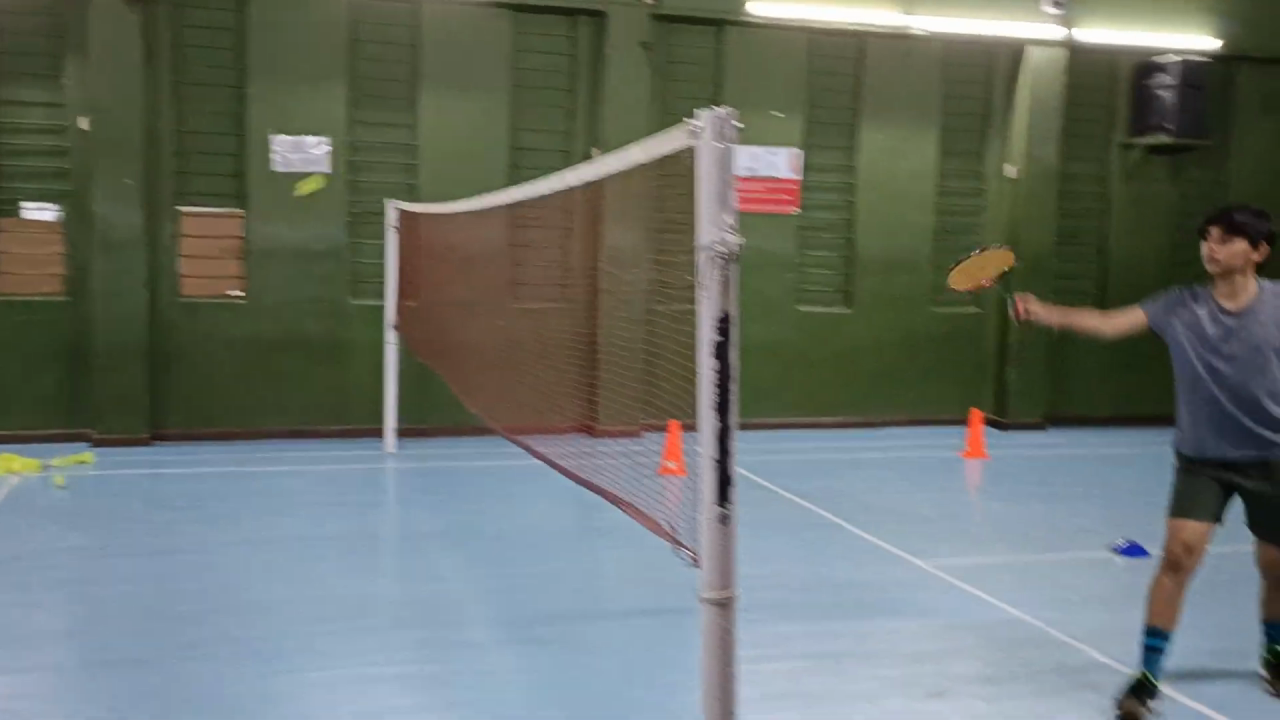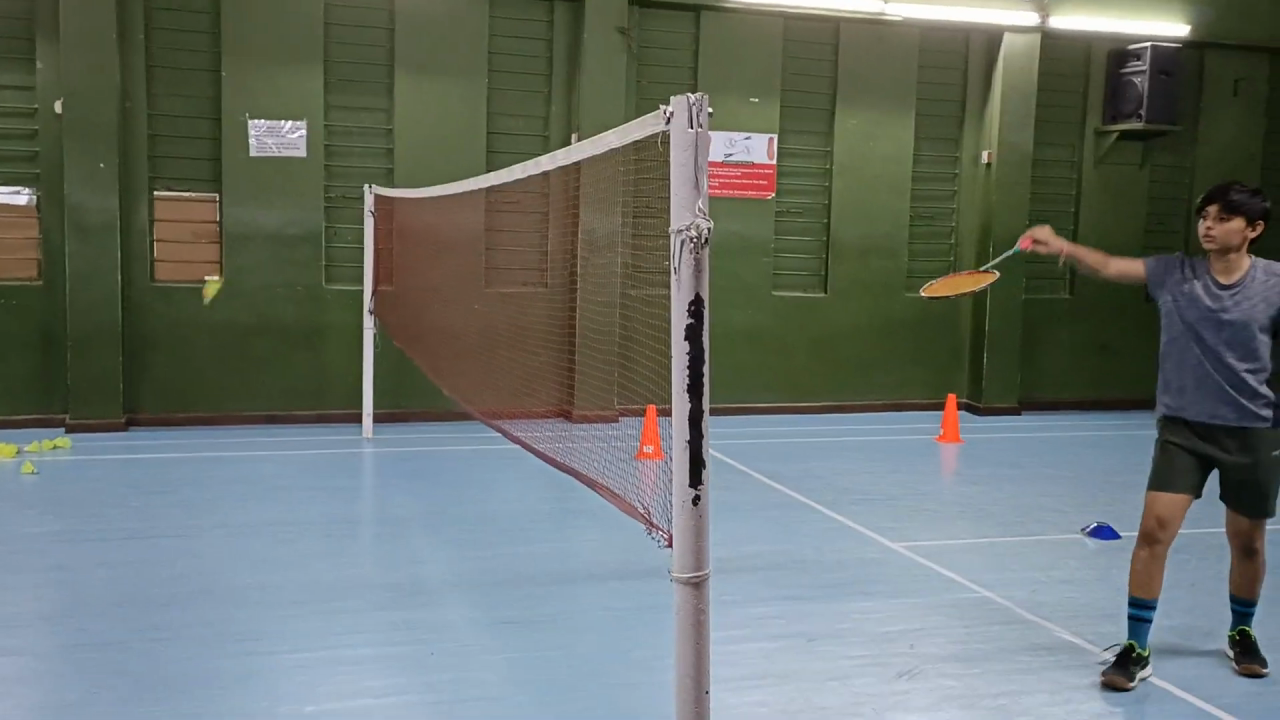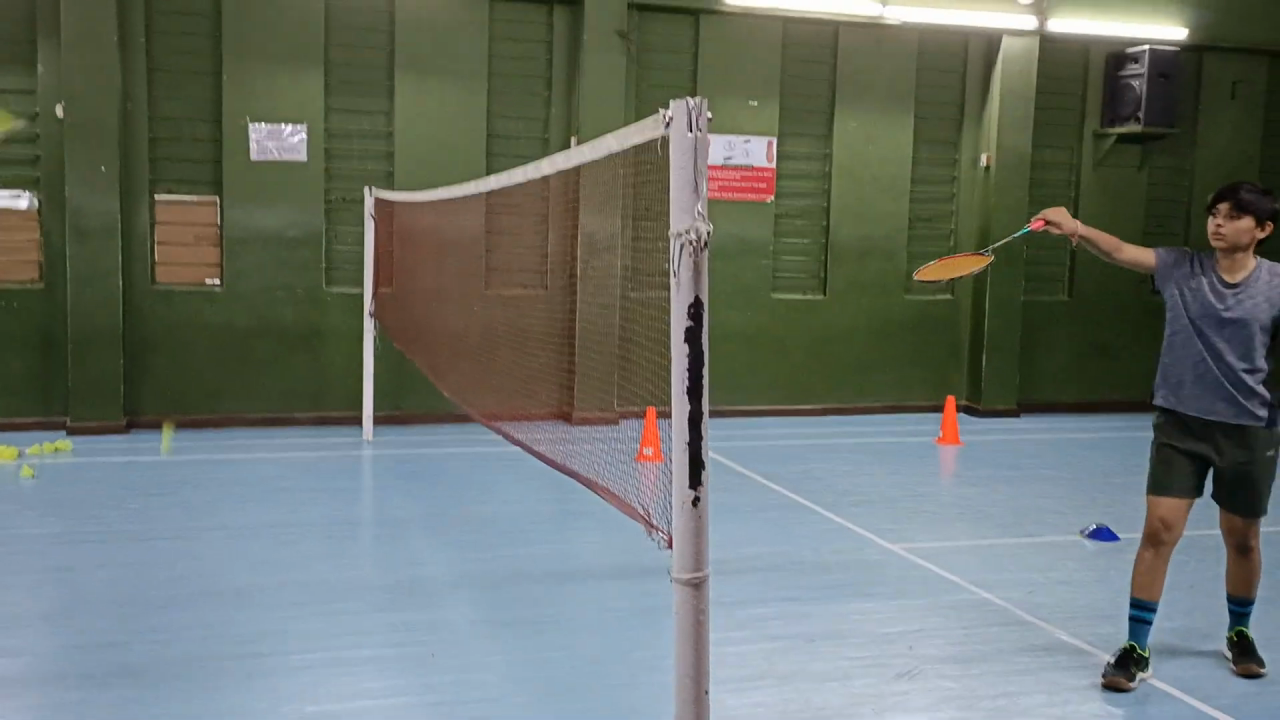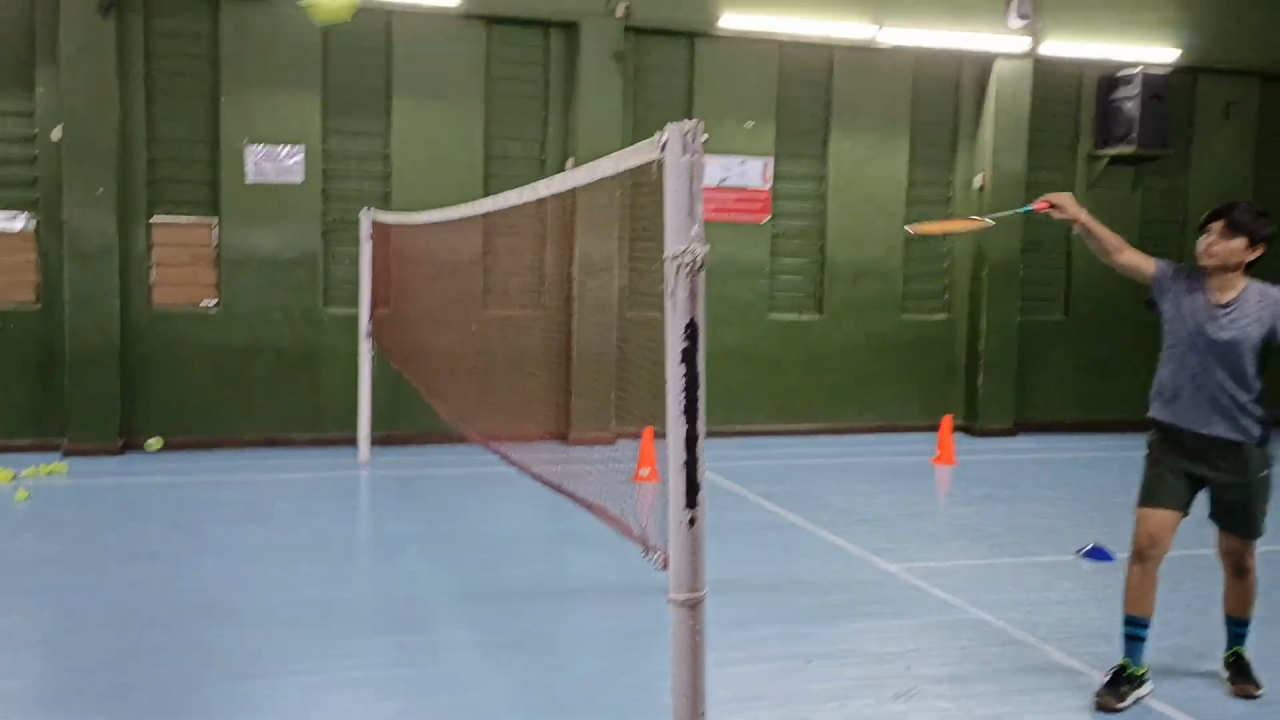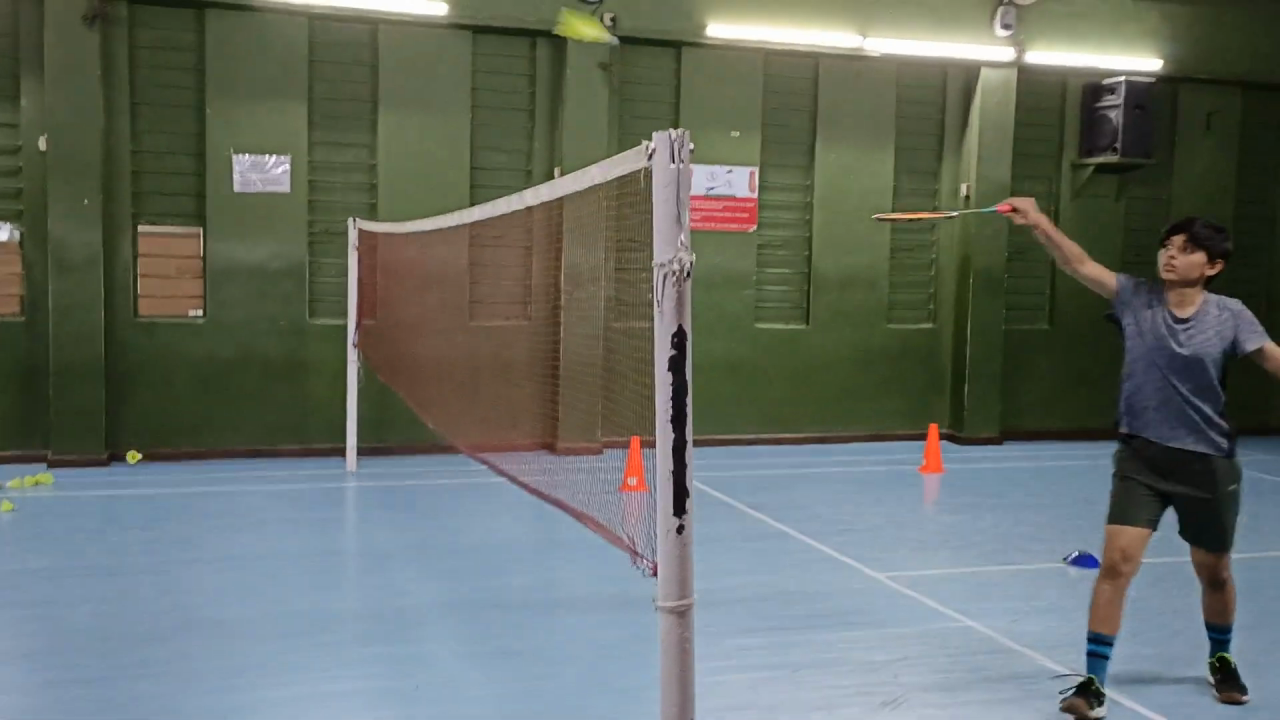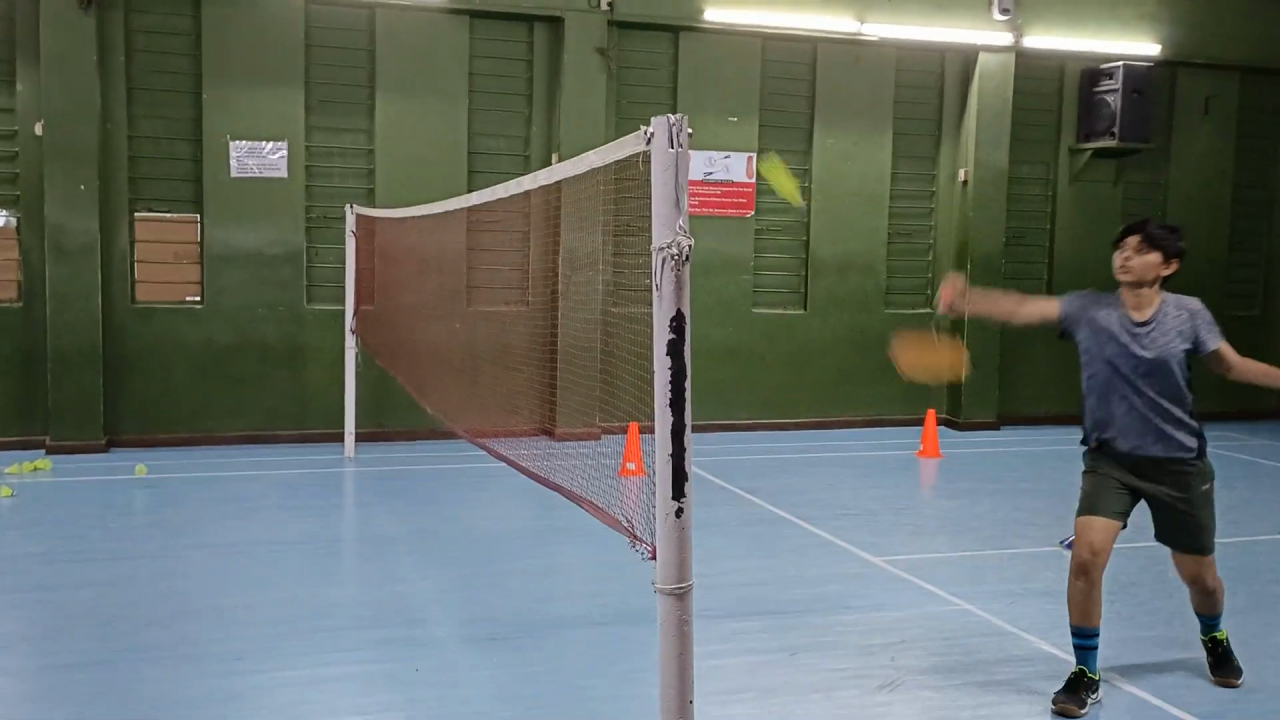
dt=0.2s
person 1, frame 1
right shoulder: (1178, 306)
right elbow: (1110, 323)
right wrist: (1049, 316)
right hip: (1202, 458)
right knee: (1178, 556)
right ankle: (1148, 677)
person 1, frame 2
right shoulder: (1174, 273)
right elbow: (1110, 267)
right wrist: (1061, 246)
right hip: (1182, 426)
right knee: (1155, 529)
right ankle: (1136, 649)
person 1, frame 3
right shoulder: (1181, 268)
right elbow: (1121, 252)
right wrist: (1074, 227)
right hip: (1180, 423)
right knee: (1158, 533)
left ankle: (1239, 633)
right ankle: (1136, 649)
person 1, frame 4
right shoulder: (1176, 283)
right elbow: (1121, 254)
right wrist: (1079, 217)
right hip: (1174, 440)
left knee: (1238, 559)
right knee: (1146, 547)
left ankle: (1236, 655)
right ankle: (1132, 669)
person 1, frame 5
left shoulder: (1230, 316)
right shoulder: (1136, 298)
right elbow: (1081, 266)
right wrist: (1040, 224)
left hip: (1207, 461)
right hip: (1141, 457)
left knee: (1214, 572)
right knee: (1116, 563)
left ankle: (1220, 661)
person 1, frame 6
left shoulder: (1189, 314)
right shoulder: (1089, 309)
left elbow: (1233, 365)
right elbow: (1024, 309)
right wrist: (969, 299)
left hip: (1178, 460)
right hip: (1110, 458)
left knee: (1200, 576)
right knee: (1086, 557)
left ankle: (1214, 640)
right ankle: (1085, 674)
